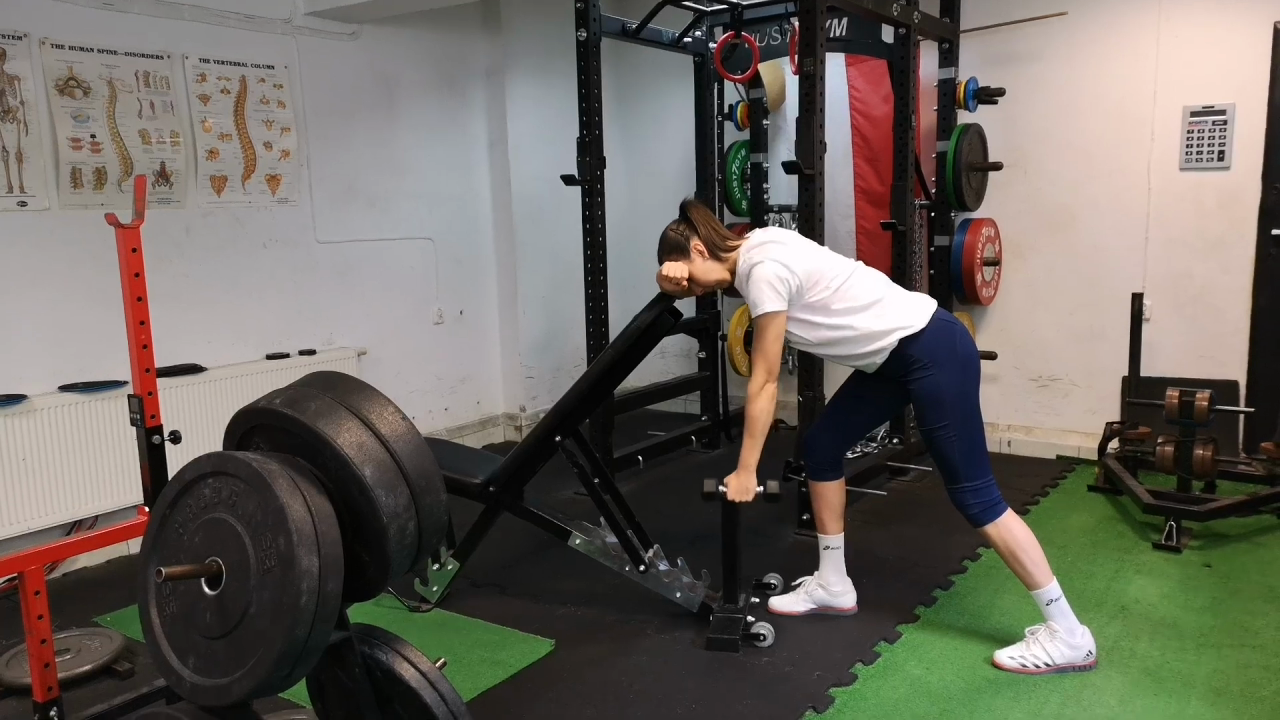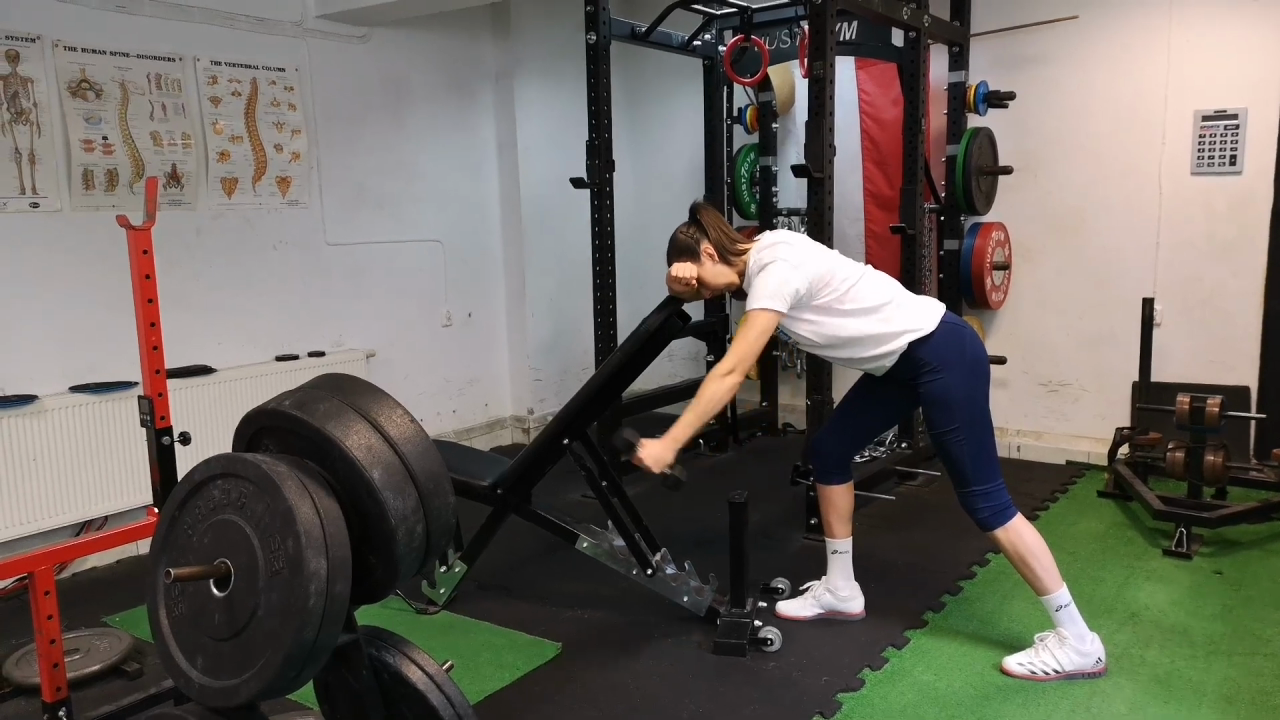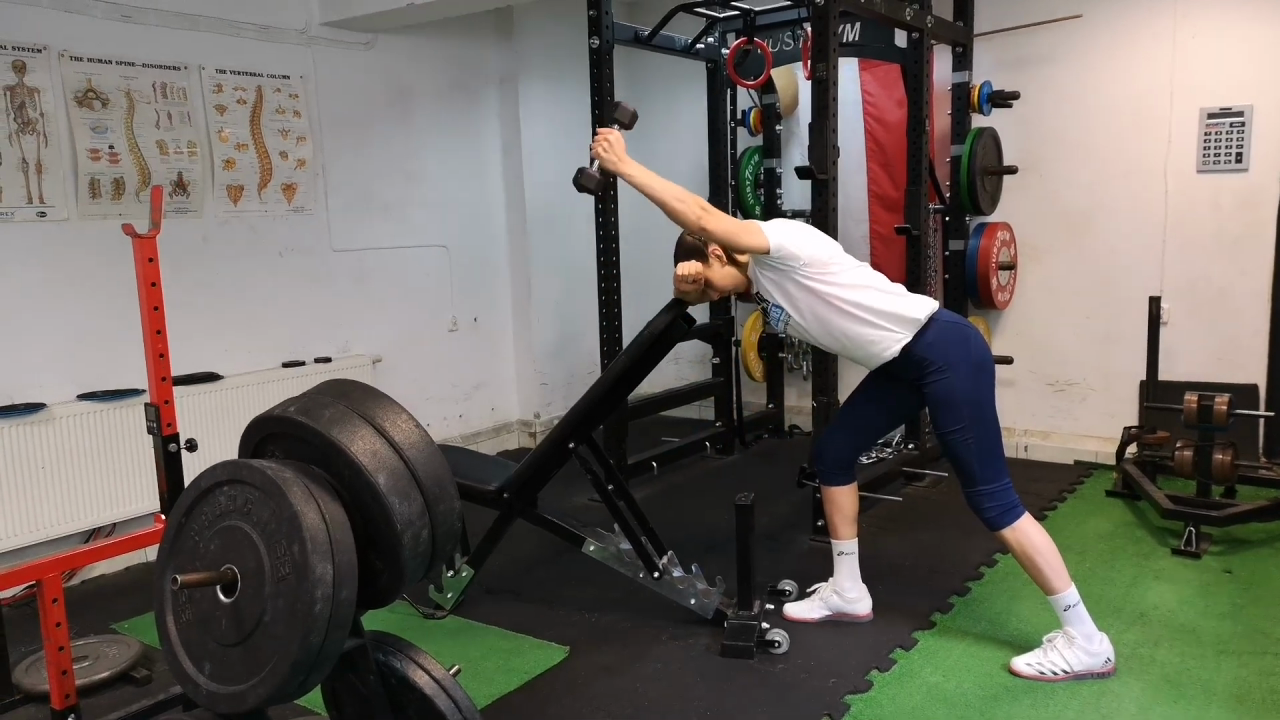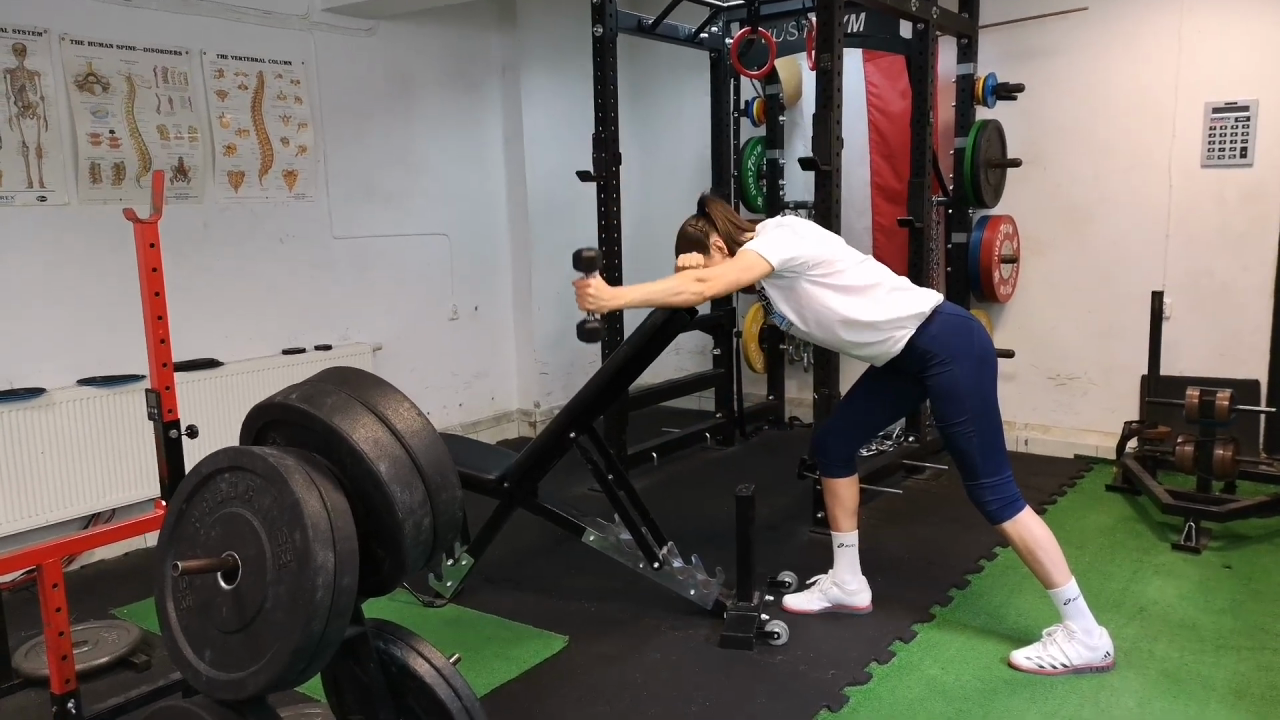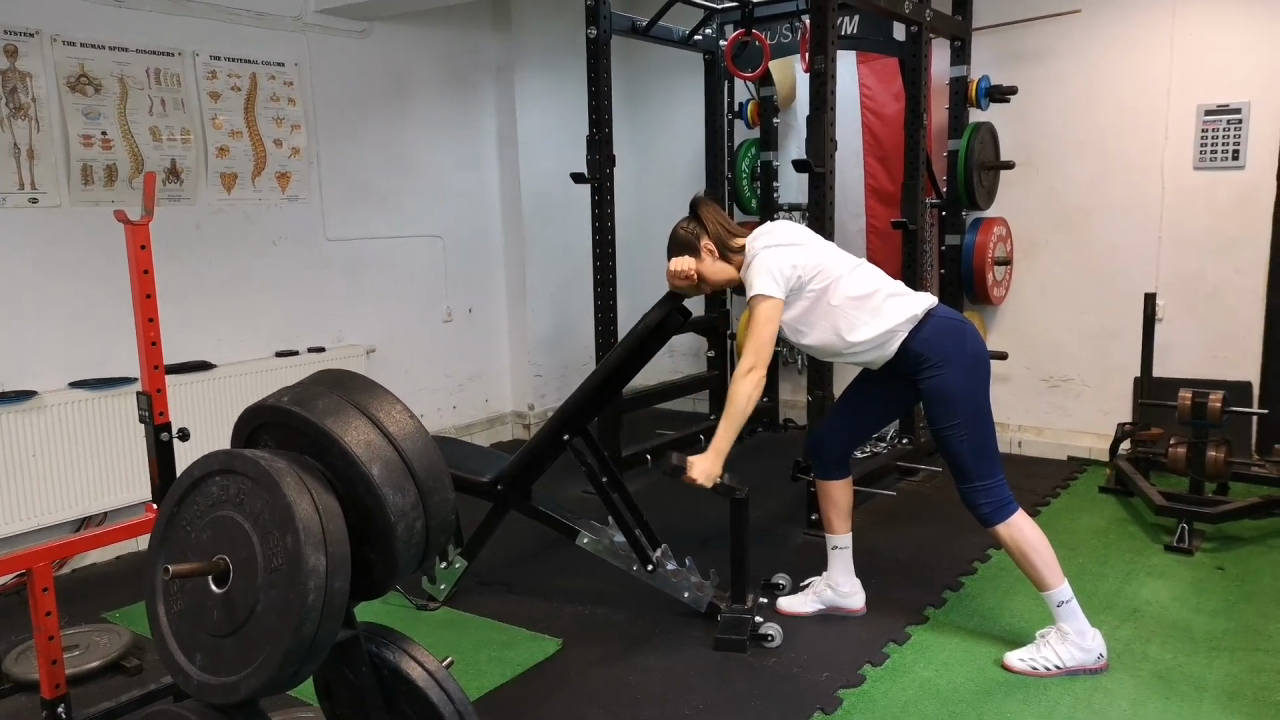
dt=1s
person 1, frame 1
left shoulder: (763, 270)
right shoulder: (752, 249)
left elbow: (764, 381)
left wrist: (745, 472)
right wrist: (674, 277)
left hip: (932, 350)
right hip: (893, 354)
left knee: (973, 493)
right knee: (821, 447)
left ankle: (1068, 635)
right ankle: (833, 586)
person 1, frame 2
left shoulder: (775, 268)
right shoulder: (760, 255)
left elbow: (733, 370)
left wrist: (670, 443)
right wrist: (681, 280)
left hip: (942, 355)
right hip: (903, 360)
left knee: (984, 499)
right knee: (829, 450)
left ankle: (1079, 642)
right ankle: (840, 590)
person 1, frame 3
left shoulder: (779, 244)
right shoulder: (759, 283)
left elbow: (703, 219)
right elbow: (690, 290)
left wrist: (623, 166)
right wrist: (688, 280)
left hip: (945, 352)
right hip: (903, 362)
left knee: (991, 498)
right knee: (832, 453)
left ankle: (1085, 640)
right ankle: (847, 591)
person 1, frame 4
left shoulder: (778, 239)
right shoulder: (763, 262)
left elbow: (707, 287)
left wrist: (616, 297)
right wrist: (688, 272)
left hip: (947, 344)
right hip: (904, 355)
left knee: (992, 492)
right knee: (832, 445)
left ankle: (1085, 636)
right ankle: (847, 584)
person 1, frame 5
left shoulder: (766, 258)
right shoulder: (760, 250)
left elbow: (752, 371)
right elbow: (686, 284)
left wrist: (714, 456)
right wrist: (681, 273)
left hip: (942, 348)
right hip: (899, 356)
left knee: (985, 494)
right knee: (827, 446)
left ankle: (1079, 637)
right ankle: (841, 586)
